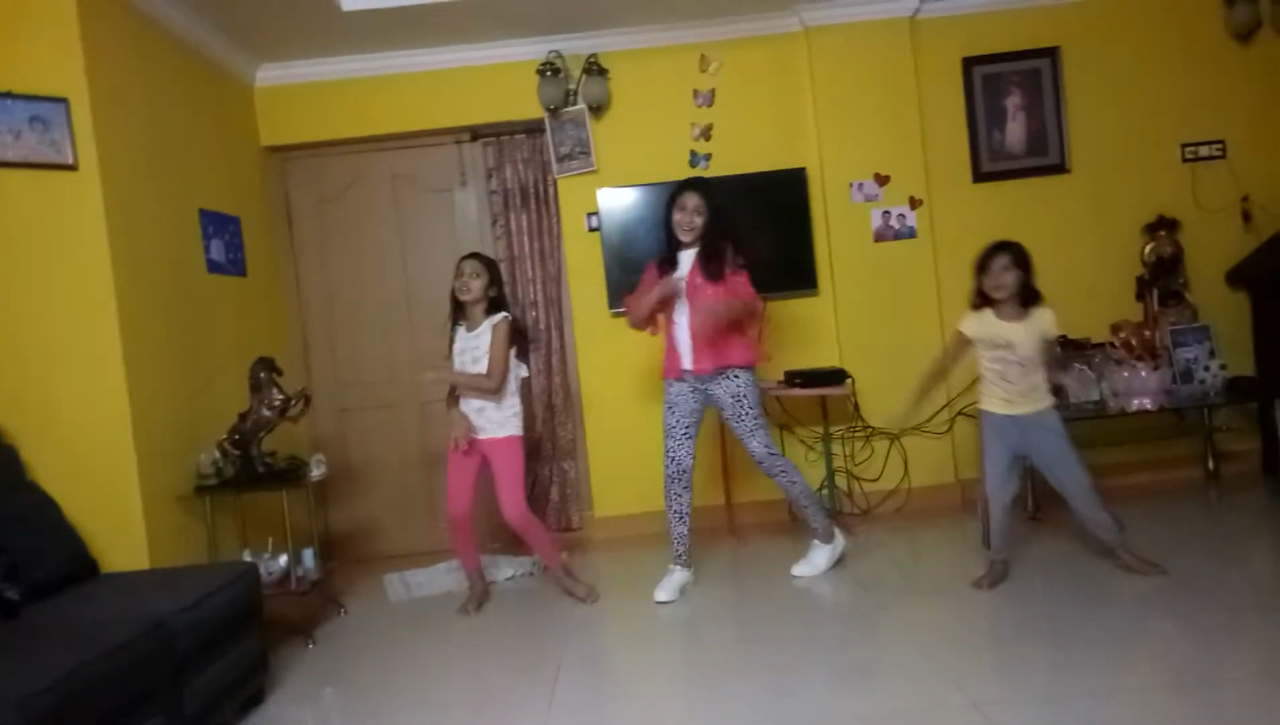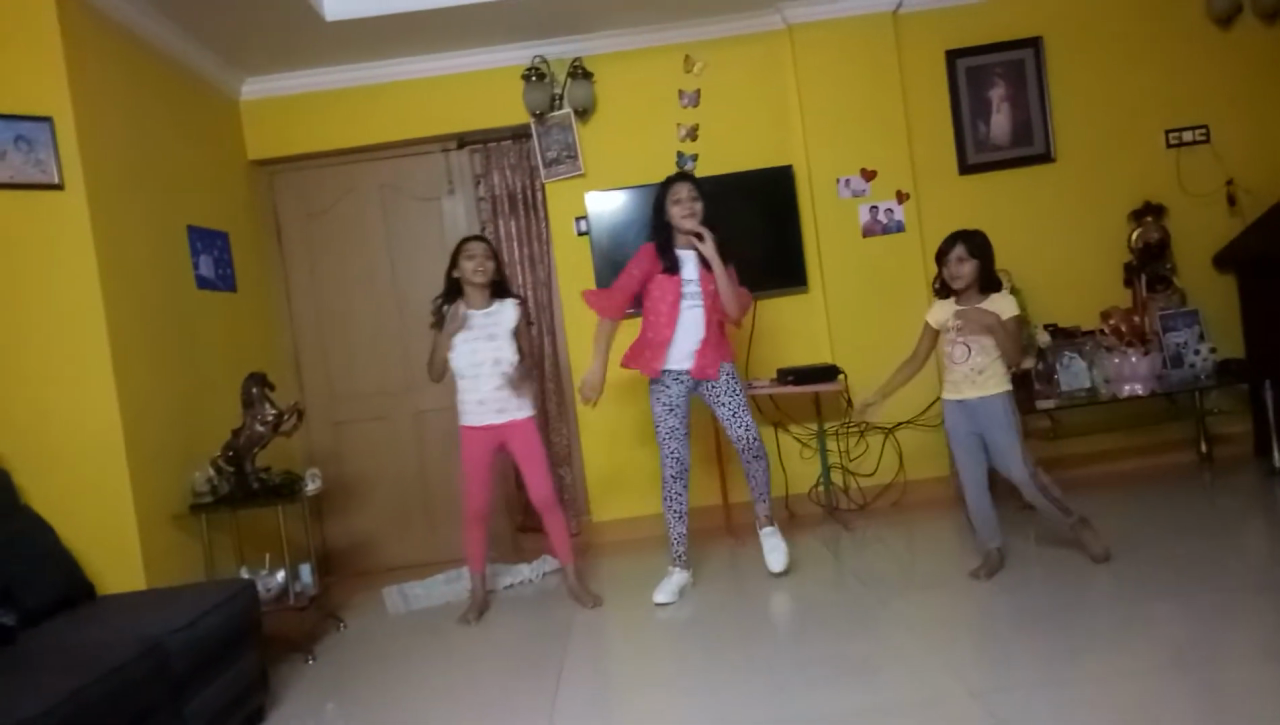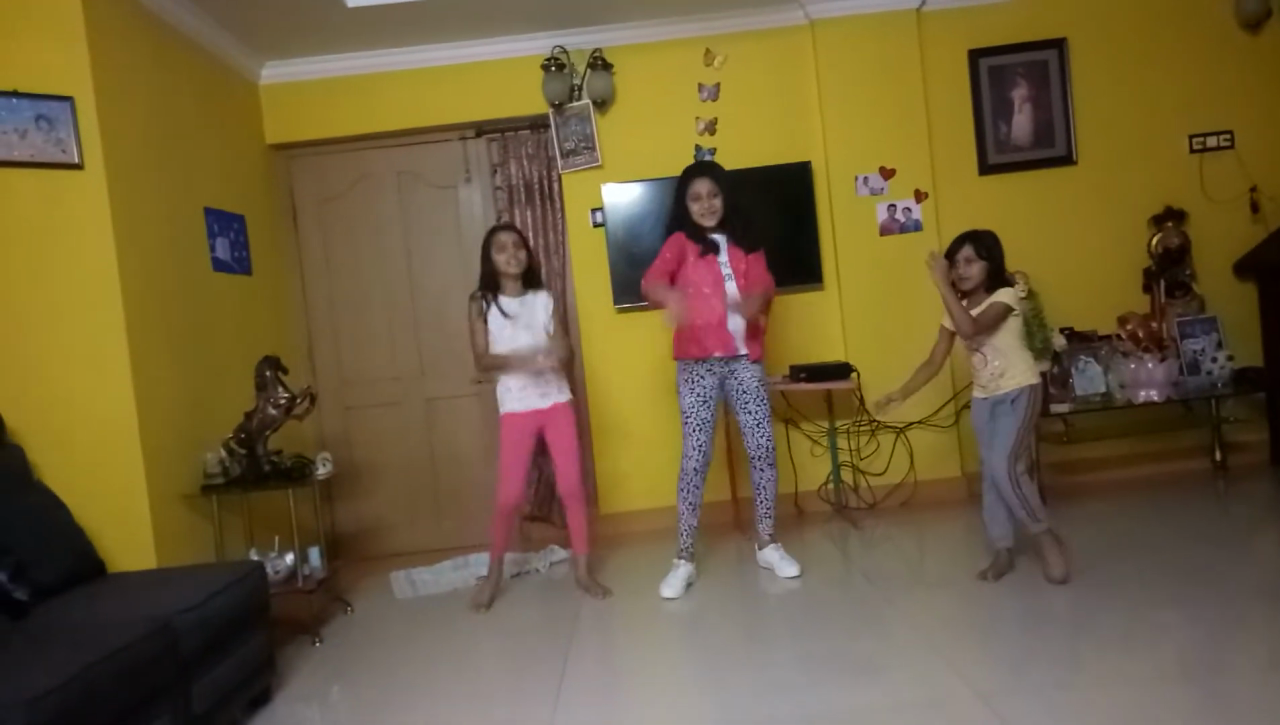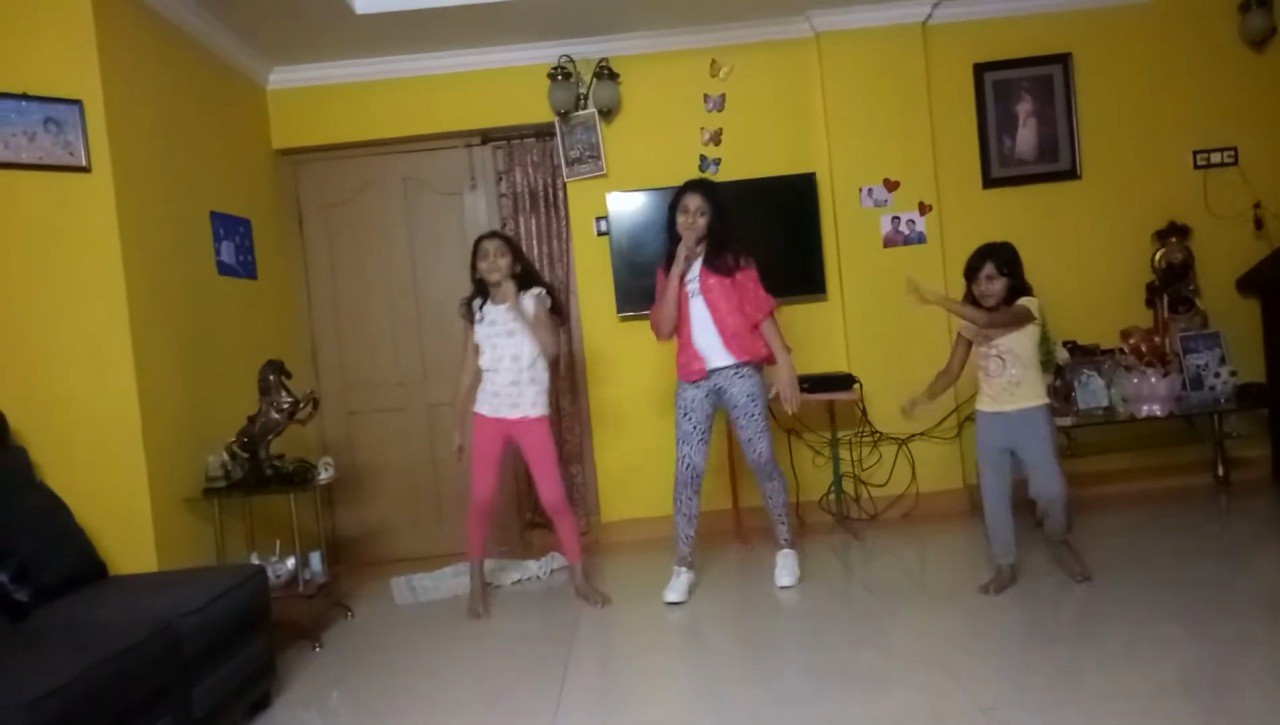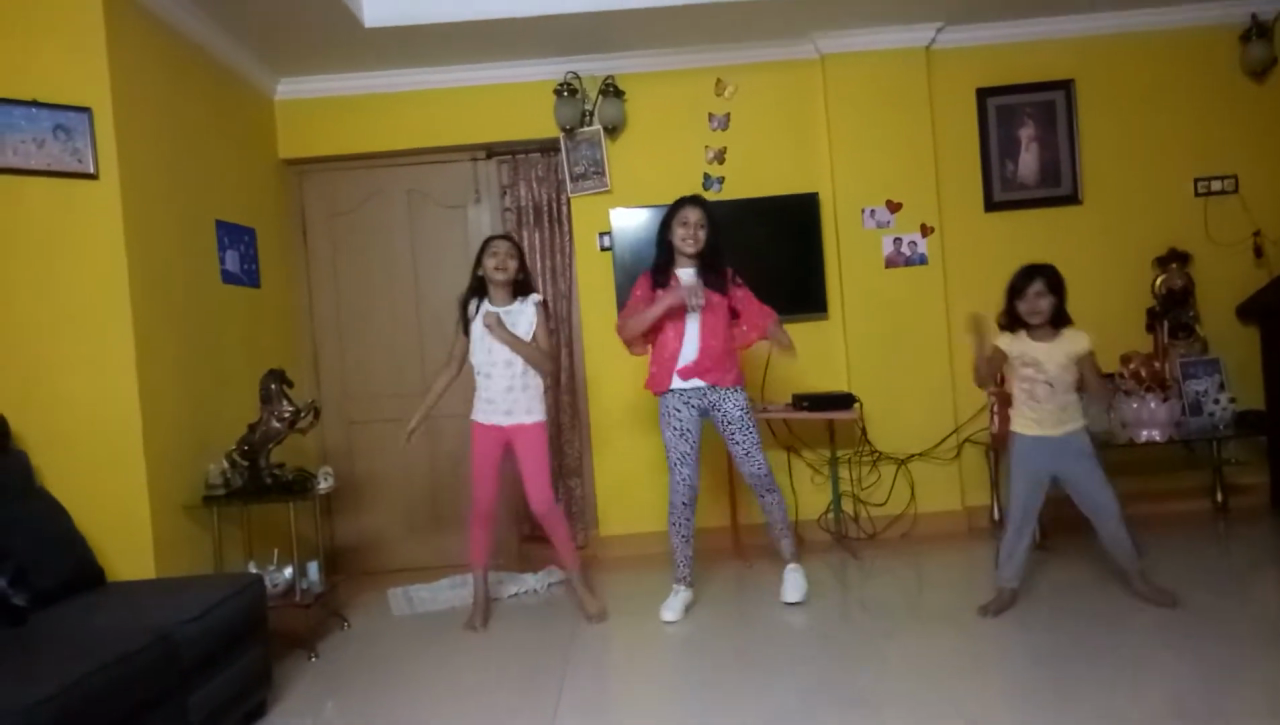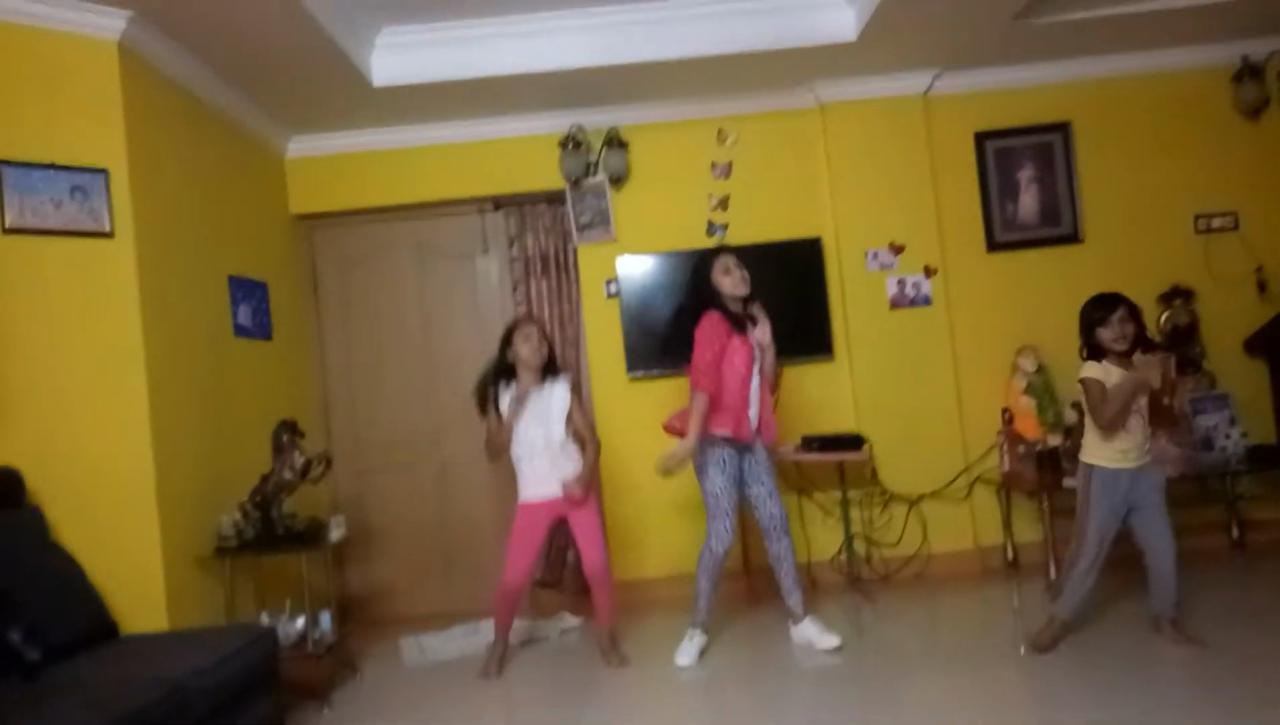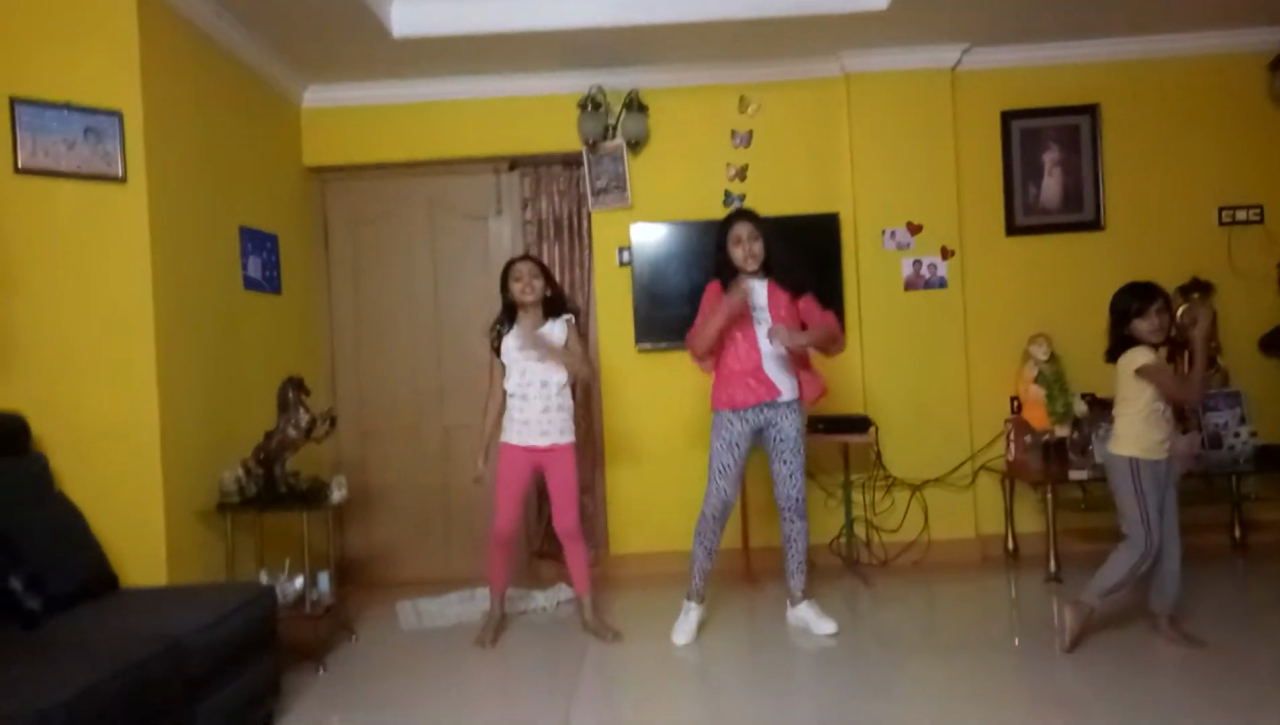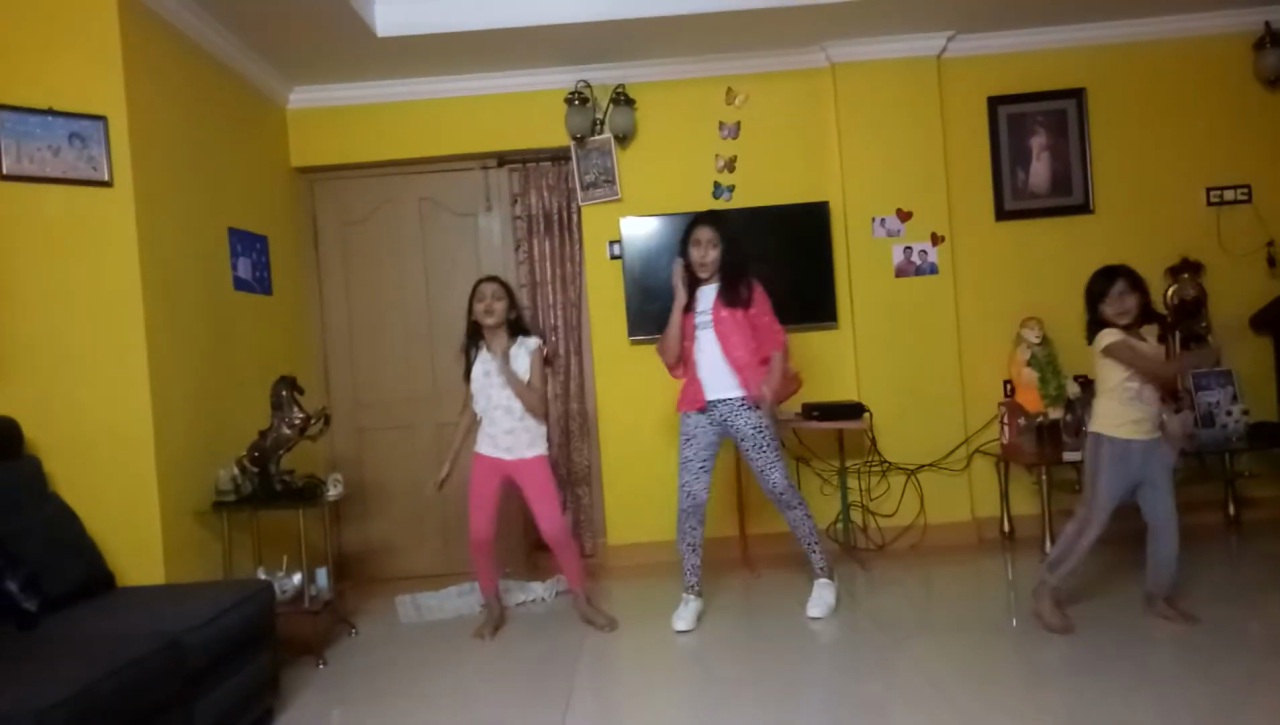
dt=0.3s
person 1, frame 1
left shoulder: (721, 257)
right shoulder: (662, 265)
left elbow: (747, 306)
right elbow: (635, 317)
left wrist: (721, 310)
right wrist: (660, 296)
left hip: (728, 371)
right hip: (680, 378)
left knee: (764, 455)
right knee: (677, 469)
left ankle: (825, 536)
right ankle: (680, 565)
person 1, frame 2
left shoulder: (712, 255)
right shoulder: (651, 256)
left elbow: (736, 311)
right elbow: (612, 303)
left wrist: (713, 256)
right wrist: (598, 362)
left hip: (714, 366)
right hip: (666, 373)
left knee: (749, 441)
right knee: (674, 468)
left ankle: (766, 524)
right ankle: (679, 567)
person 1, frame 3
left shoulder: (745, 244)
right shoulder: (680, 242)
left elbow: (761, 291)
right elbow: (651, 282)
left wrist: (745, 304)
right wrist: (672, 301)
left hip: (744, 359)
right hip: (698, 362)
left knee: (762, 449)
right knee: (695, 458)
left ankle: (767, 544)
right ankle: (684, 559)
person 1, frame 4
left shoulder: (732, 259)
right shoulder: (668, 269)
left elbow: (759, 311)
right elbow: (663, 329)
left wrist: (784, 361)
right wrist: (677, 270)
left hip: (739, 371)
right hip: (693, 379)
left knee: (761, 460)
right knee: (688, 470)
left ankle: (785, 548)
right ankle: (683, 567)
person 1, frame 5
left shoulder: (721, 277)
right shoulder: (652, 281)
left elbow: (755, 315)
right elbow: (628, 332)
left wrist: (777, 333)
right wrist: (666, 303)
left hip: (723, 388)
right hip: (677, 394)
left knee: (758, 473)
right knee: (683, 489)
left ankle: (791, 562)
right ankle: (681, 586)
person 1, frame 6
left shoulder: (752, 326)
right shoulder: (712, 321)
left elbow: (767, 387)
right elbow: (703, 381)
left wrist: (767, 344)
right wrist: (690, 440)
left hip: (750, 441)
right hip: (717, 441)
left knee: (776, 523)
right knee: (721, 535)
left ankle: (800, 620)
right ankle: (697, 629)
person 1, frame 7
left shoulder: (787, 291)
right shoulder: (719, 291)
left elbow: (831, 335)
right elbow: (697, 349)
left wrist: (801, 338)
right wrist: (725, 310)
left hip: (785, 405)
right hip: (736, 408)
left knee: (793, 500)
right knee: (718, 502)
left ankle: (799, 602)
right ankle: (693, 603)
person 1, frame 8
left shoulder: (746, 291)
right shoulder: (687, 301)
left elbow: (774, 344)
right elbow: (672, 360)
left wrist: (771, 388)
right wrist: (679, 300)
left hip: (746, 404)
right hip: (699, 410)
left knee: (780, 489)
right knee: (690, 500)
left ankle: (823, 575)
right ankle: (691, 595)
person 2, frame 1
left shoulder: (500, 323)
right shoulder: (460, 331)
left elbow: (494, 382)
right elbow: (455, 386)
left wrist: (454, 380)
right wrist: (454, 410)
left hip: (503, 432)
right hip: (467, 432)
left knee: (515, 513)
right knee: (457, 514)
left ankle: (563, 574)
right ankle: (477, 585)
person 2, frame 2
left shoulder: (511, 308)
right shoulder: (447, 314)
left elbow: (528, 356)
right elbow: (435, 374)
left wrist: (521, 373)
right wrist: (448, 335)
left hip: (518, 417)
right hip: (474, 424)
left knee: (544, 497)
right knee: (475, 508)
left ankle: (573, 579)
right ankle: (479, 591)
person 2, frame 3
left shoulder: (543, 299)
right shoulder: (483, 304)
left elbow: (565, 349)
right elbow: (482, 360)
left wrist: (556, 349)
right wrist: (521, 358)
left hip: (557, 402)
right hip: (516, 408)
left knee: (571, 487)
right knee: (509, 496)
left ankle: (582, 570)
right ankle: (494, 573)
person 2, frame 4
left shoulder: (535, 298)
right shoulder: (475, 311)
left elbow: (551, 348)
right elbow: (469, 370)
left wrist: (517, 306)
right wrist: (459, 424)
left hip: (532, 415)
right hip: (488, 417)
left knee: (554, 498)
right knee: (481, 501)
left ankle: (579, 578)
right ankle: (476, 583)
person 2, frame 5
left shoulder: (532, 307)
right shoulder: (472, 311)
left elbow: (546, 363)
right elbow: (454, 366)
left wrist: (507, 336)
right wrist: (422, 411)
left hip: (529, 419)
right hip: (486, 421)
left knee: (543, 503)
right knee: (481, 507)
left ankle: (578, 584)
right ankle: (480, 593)
person 2, frame 6
left shoulder: (563, 389)
right shoulder: (500, 395)
left elbow: (590, 440)
right elbow: (494, 451)
left wrist: (584, 477)
right wrist: (513, 414)
left hip: (575, 491)
right hip: (534, 498)
left knee: (597, 566)
right knee: (514, 579)
left ankle: (607, 638)
right ankle: (500, 643)
person 2, frame 7
left shoulder: (563, 326)
right shoulder: (502, 335)
left elbow: (582, 370)
right elbow: (496, 395)
left wrist: (544, 344)
right wrist: (482, 450)
left hip: (559, 442)
right hip: (515, 444)
left knee: (568, 527)
right knee: (504, 529)
left ankle: (589, 612)
right ankle: (496, 613)
person 2, frame 8
left shoulder: (529, 348)
right shoulder: (473, 354)
left elbow: (539, 409)
right elbow: (470, 411)
left wrist: (507, 370)
right wrist: (449, 460)
left hip: (530, 454)
right hip: (487, 456)
left knee: (555, 530)
right knee: (479, 536)
left ankle: (582, 601)
right ankle: (493, 609)
person 3, frame 1
left shoulder: (1044, 318)
right shoulder: (975, 323)
left elbow: (1052, 365)
right elbow: (945, 365)
right wrist: (916, 402)
left hip: (1040, 416)
right hip: (997, 420)
left knee: (1077, 484)
right knee: (997, 495)
left ankle: (1117, 547)
right ankle: (998, 560)
person 3, frame 2
left shoulder: (1002, 303)
right shoulder: (941, 310)
left elbow: (1014, 358)
right elbow: (916, 361)
left wrist: (994, 324)
right wrist: (879, 395)
left hip: (995, 400)
right hip: (956, 406)
left knee: (1020, 472)
right knee: (972, 483)
left ankle: (1076, 523)
right ankle: (992, 550)
person 3, frame 3
left shoulder: (1005, 297)
right shoulder: (955, 311)
left elbow: (971, 329)
right elbow: (934, 362)
left wrist: (942, 287)
right wrist: (899, 394)
left hip: (1018, 393)
right hip: (984, 400)
left knee: (1003, 467)
right knee: (991, 477)
left ankle: (1045, 536)
right ankle: (1003, 551)
person 3, frame 4
left shoulder: (1026, 308)
right shoulder: (970, 323)
left elbow: (989, 321)
right elbow: (952, 370)
left wrist: (938, 300)
right wrist: (924, 397)
left hip: (1030, 413)
right hip: (990, 417)
left knee: (1050, 487)
right knee: (994, 495)
left ankle: (1059, 541)
right ankle: (1004, 565)
person 3, frame 5
left shoulder: (1074, 340)
right shoulder: (1008, 342)
left elbow: (1093, 382)
right elbow: (984, 381)
right wrist: (980, 343)
left hip: (1071, 438)
right hip: (1028, 442)
left knee: (1106, 509)
right knee: (1019, 516)
left ankle: (1135, 577)
right ankle: (1006, 587)
person 3, frame 6
left shoulder: (1145, 368)
right shoulder: (1093, 372)
left elbow: (1160, 409)
right elbow: (1106, 421)
right wrist: (1134, 381)
left hip: (1143, 472)
right hip: (1102, 473)
left knee: (1163, 549)
right knee: (1089, 549)
left ankle: (1166, 619)
right ankle: (1060, 618)
person 3, frame 7
left shoulder: (1152, 360)
right shoulder: (1138, 358)
right elbow: (1190, 394)
right wrist: (1200, 342)
left hip: (1159, 462)
right hip: (1132, 462)
left knee: (1167, 544)
right knee: (1143, 544)
left ankle: (1162, 616)
right ankle: (1082, 605)
person 3, frame 8
left shoulder: (1148, 337)
right shoulder: (1109, 340)
right elbow: (1163, 372)
left wrist: (1162, 419)
right wrist: (1203, 356)
left hip: (1150, 445)
right hip: (1111, 444)
left knee: (1165, 522)
right knee: (1091, 519)
left ankle: (1159, 596)
right ankle: (1048, 590)
